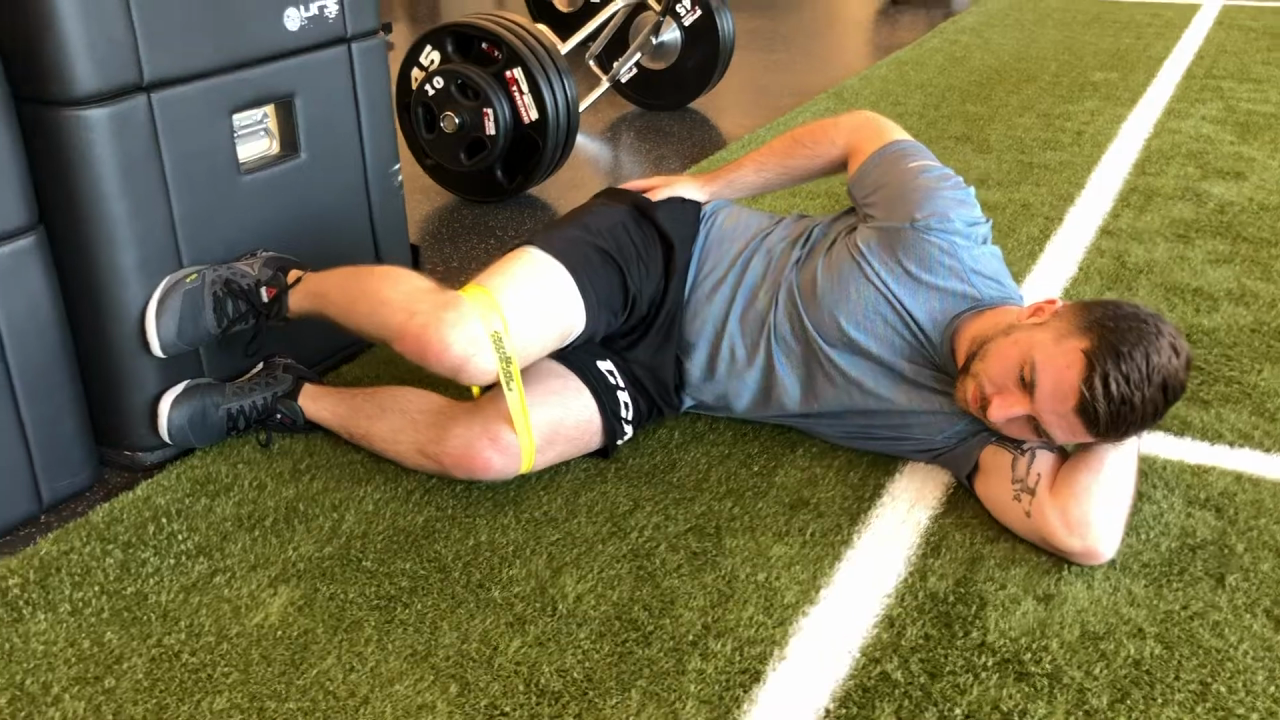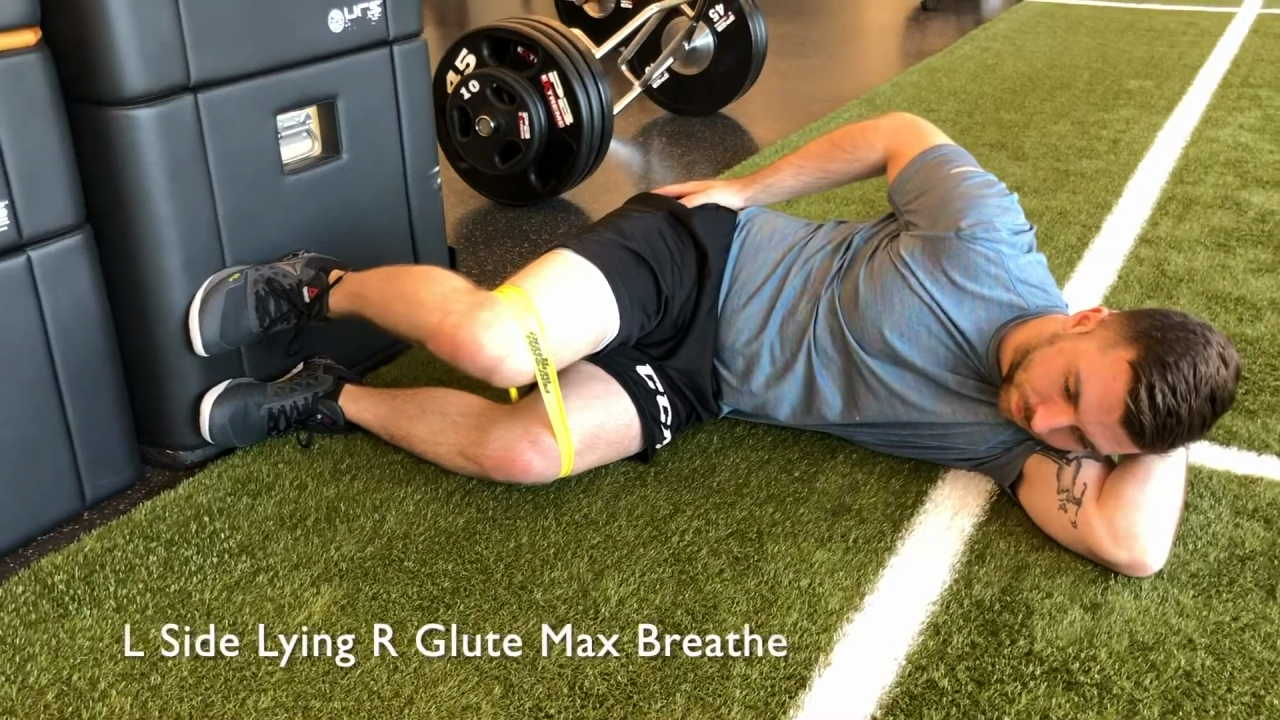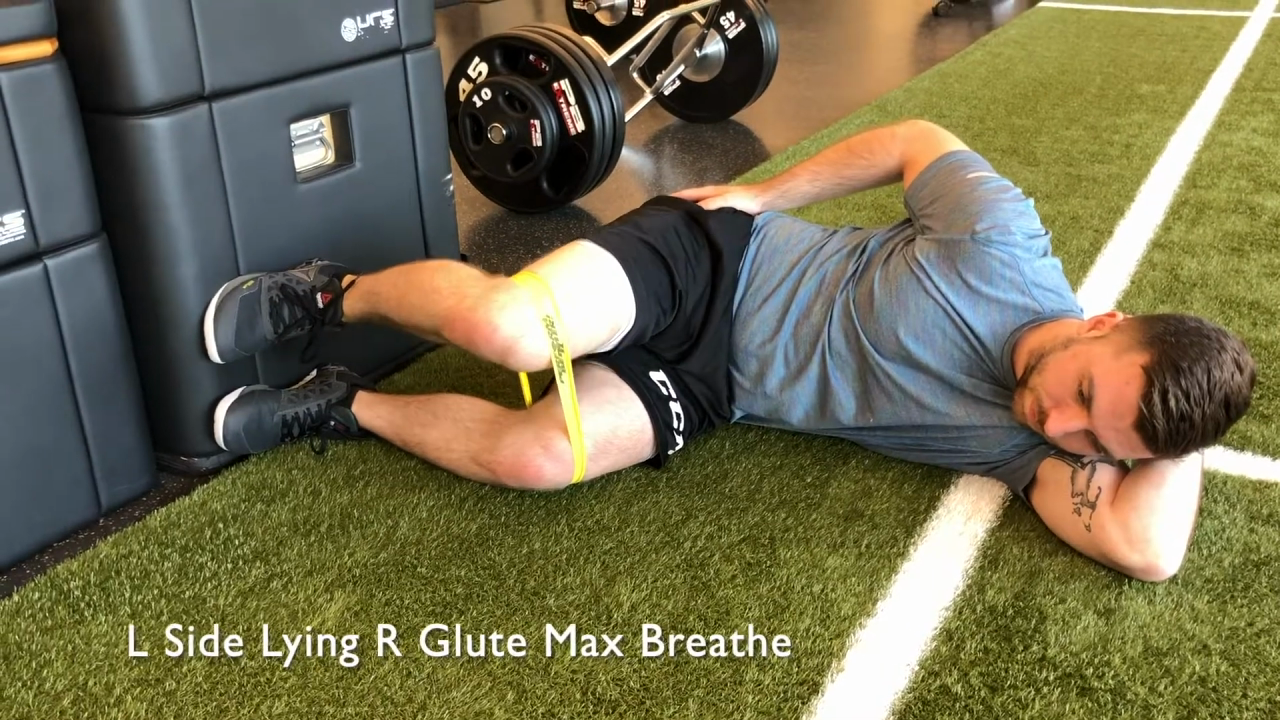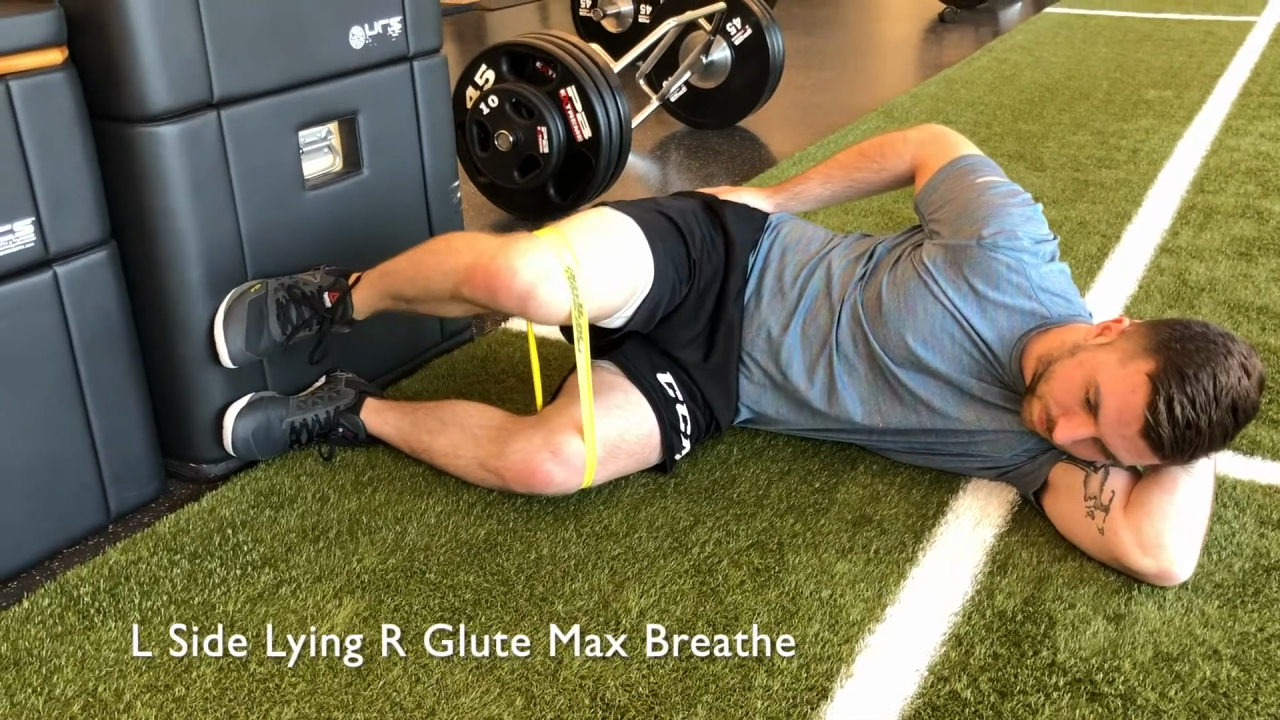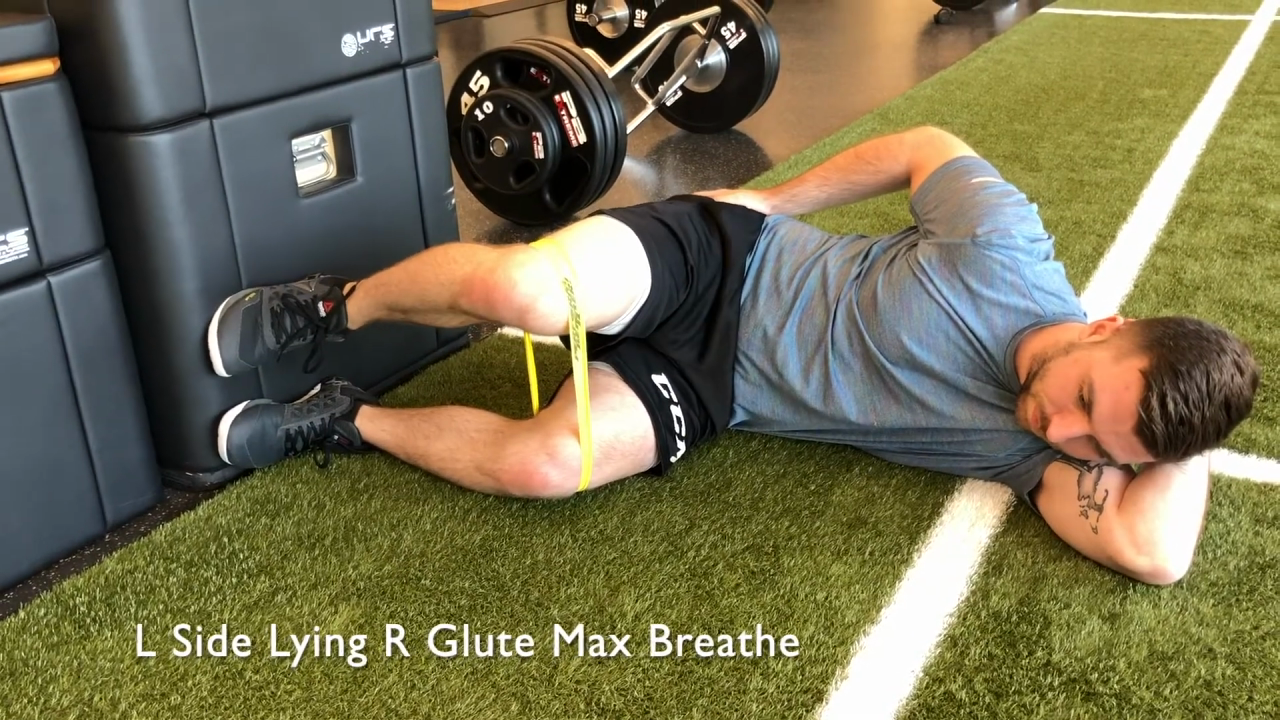
dt=0.7s
person 1, frame 1
left shoulder: (980, 432)
right shoulder: (945, 226)
left elbow: (1084, 533)
right elbow: (858, 129)
left wrist: (1120, 417)
right wrist: (711, 185)
left hip: (665, 378)
right hip: (665, 252)
left knee: (485, 449)
right knee: (460, 341)
left ankle: (294, 399)
right ankle: (283, 289)
person 1, frame 2
left shoulder: (1024, 444)
right shoulder: (988, 234)
left elbow: (1132, 545)
right elbow: (899, 132)
left wrist: (1163, 427)
right wrist: (750, 190)
left hip: (705, 383)
right hip: (702, 256)
left knee: (526, 452)
right knee: (493, 341)
left ankle: (333, 400)
right ankle: (324, 289)
person 1, frame 3
left shoulder: (1044, 449)
right shoulder: (1002, 238)
left elbow: (1144, 549)
right elbow: (914, 139)
left wrist: (1180, 430)
right wrist: (766, 193)
left hip: (711, 388)
right hip: (715, 262)
left knee: (537, 454)
right knee: (507, 326)
left ankle: (346, 406)
right ankle: (338, 295)
person 1, frame 4
left shoulder: (1046, 452)
right shoulder: (1009, 245)
left elbow: (1160, 554)
right elbow: (928, 142)
left wrist: (1192, 434)
right wrist: (777, 198)
left hip: (721, 383)
right hip: (722, 261)
left knee: (546, 461)
right knee: (525, 274)
left ankle: (352, 412)
right ankle: (343, 297)
person 1, frame 5
left shoulder: (1036, 451)
right shoulder: (1006, 244)
left elbow: (1152, 550)
right elbow: (924, 145)
left wrist: (1186, 437)
right wrist: (770, 201)
left hip: (716, 389)
right hip: (721, 262)
left knee: (544, 462)
right knee: (523, 286)
left ankle: (351, 421)
right ankle: (336, 307)
